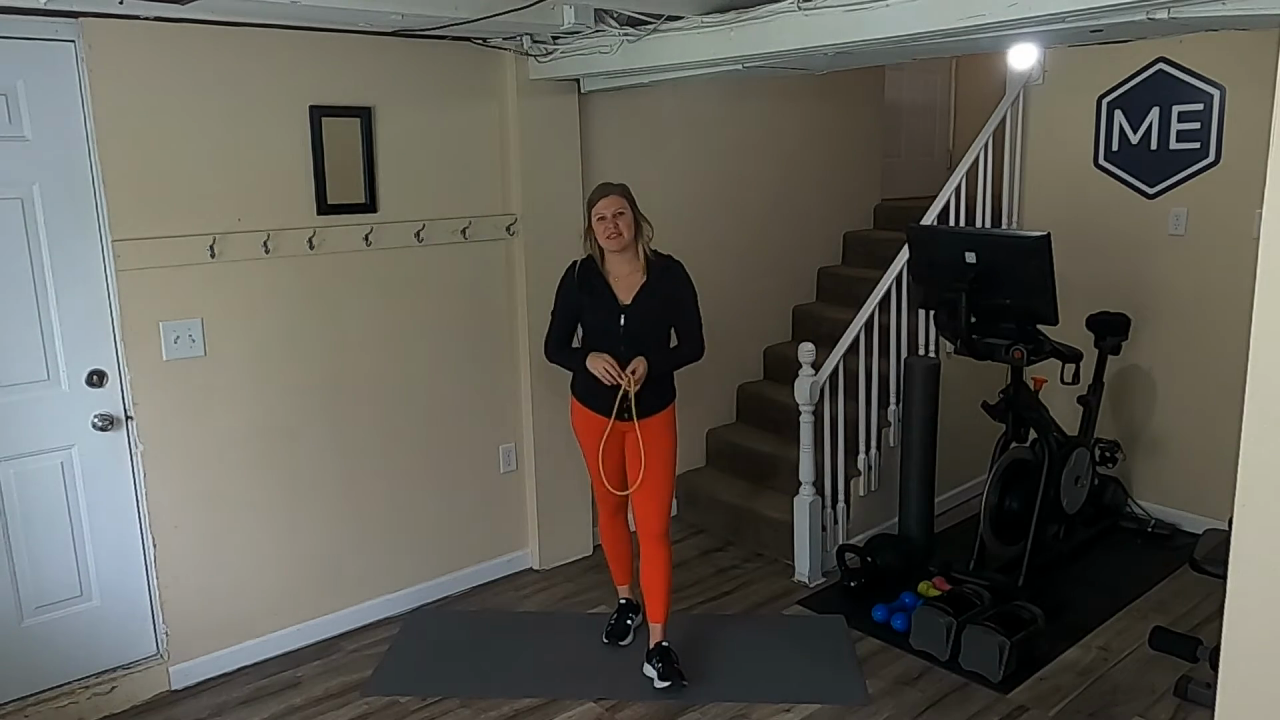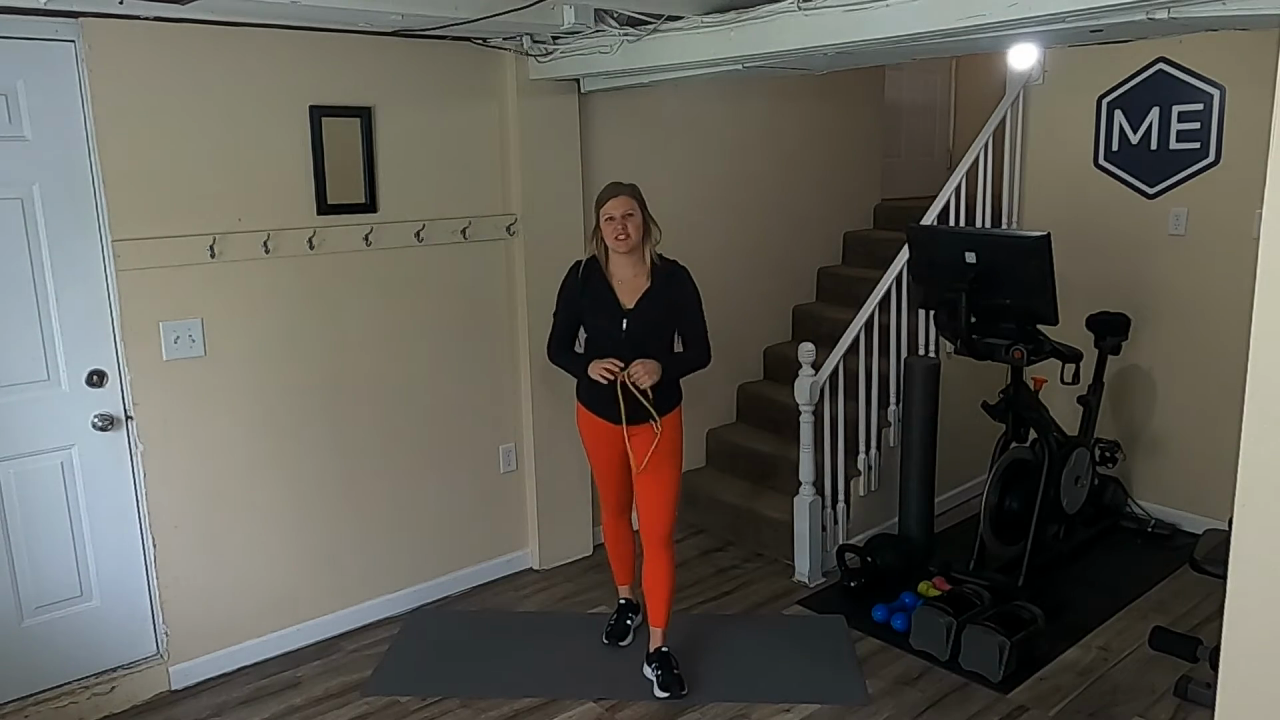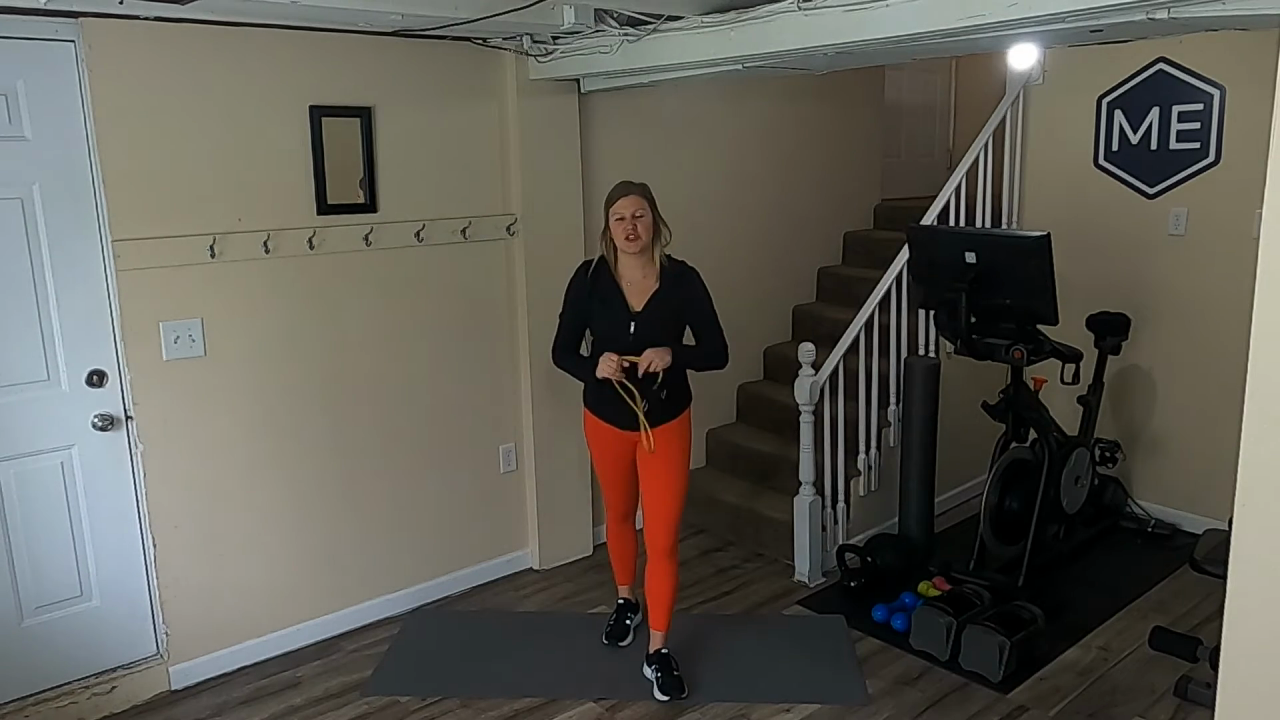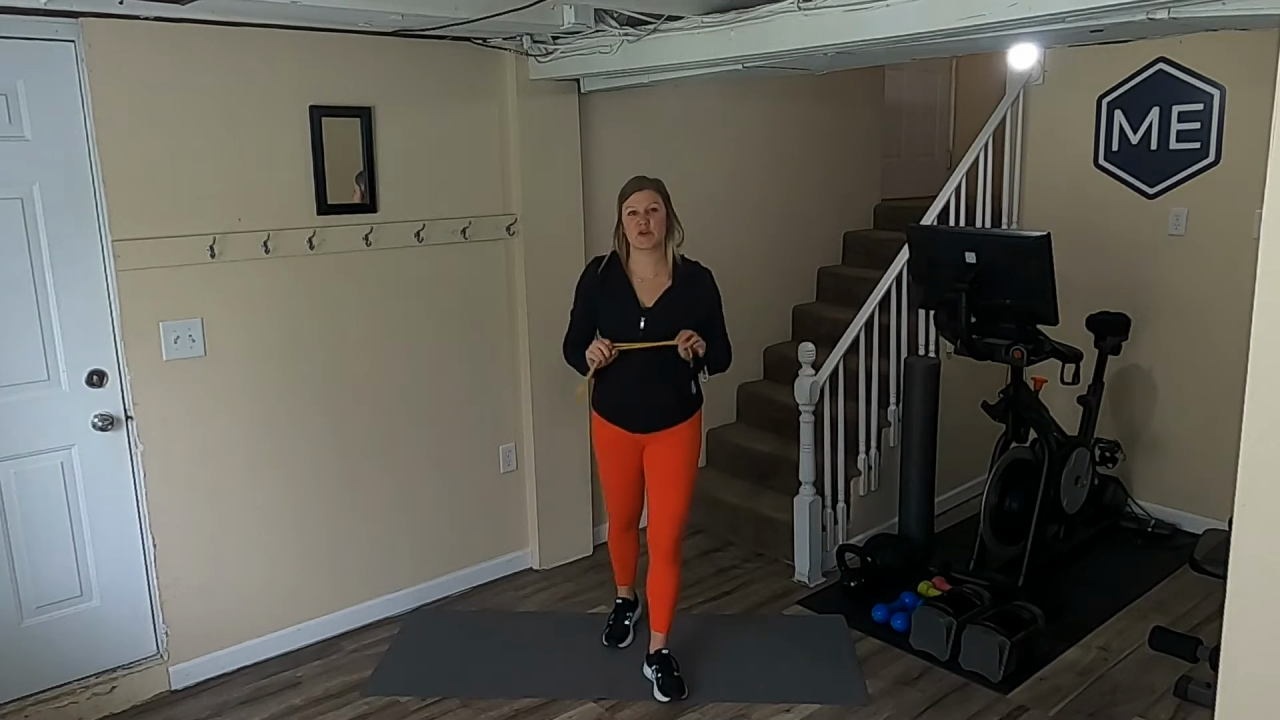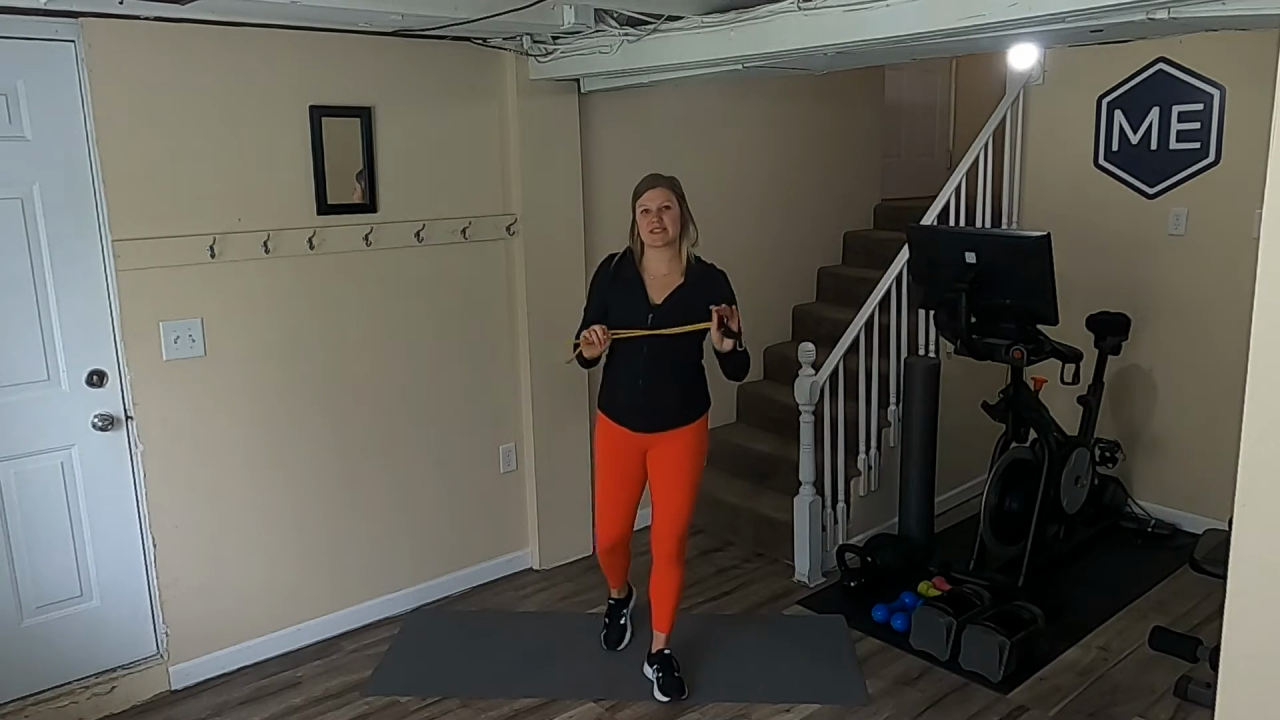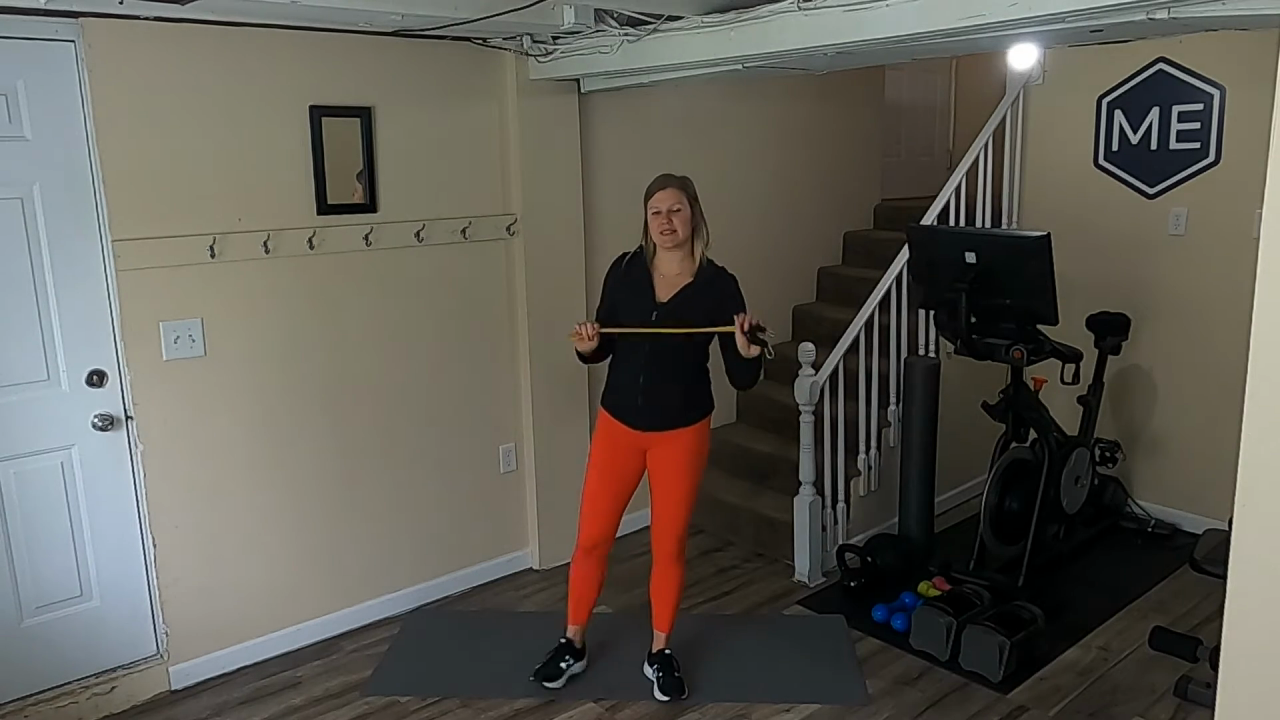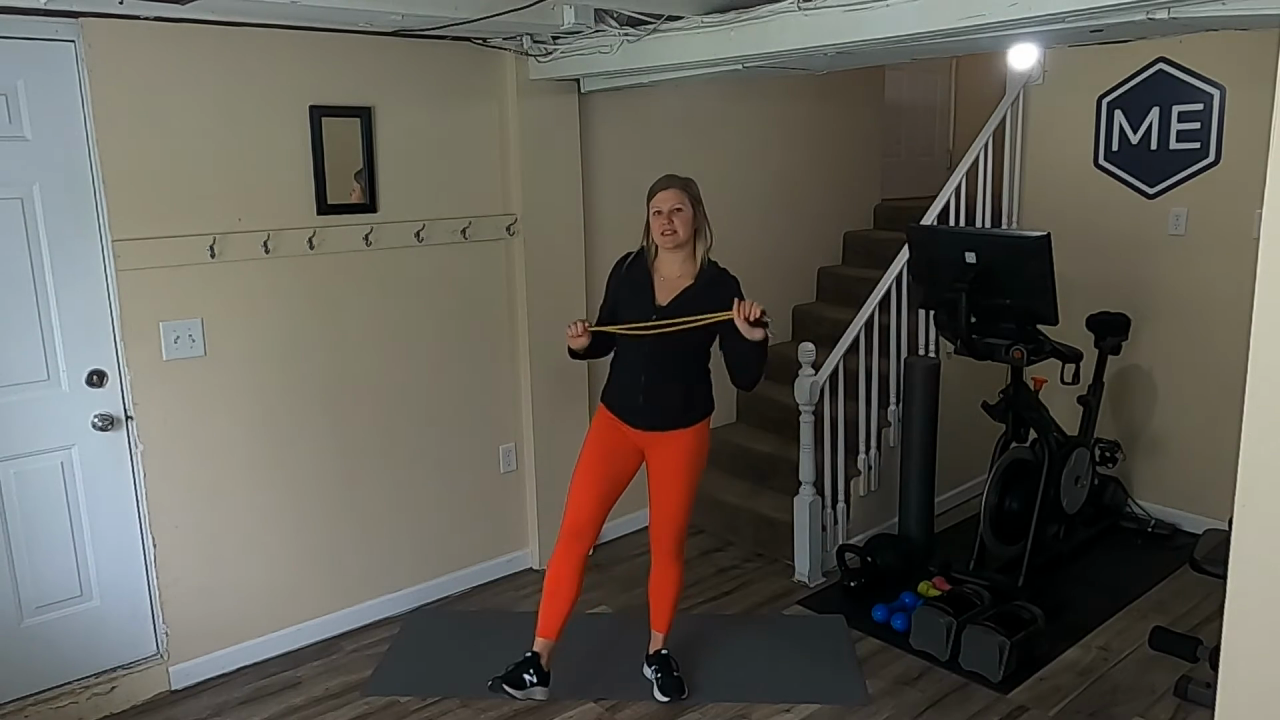
dt=0.2s
person 1, frame 1
left shoulder: (669, 274)
right shoulder: (578, 277)
left elbow: (693, 345)
right elbow: (554, 346)
left wrist: (651, 363)
right wrist: (585, 360)
left hip: (652, 414)
right hip: (593, 410)
left knee: (654, 527)
right knee: (611, 509)
left ankle: (658, 646)
right ankle: (626, 601)
person 1, frame 2
left shoulder: (674, 279)
right shoulder: (581, 278)
left elbow: (699, 353)
right elbow: (557, 347)
left wrist: (661, 365)
right wrist: (587, 366)
left hip: (658, 418)
right hip: (598, 415)
left knee: (657, 533)
right knee: (615, 513)
left ankle: (658, 650)
right ankle: (626, 601)
person 1, frame 3
left shoulder: (683, 280)
right shoulder: (588, 279)
left elbow: (718, 353)
right elbow: (561, 351)
left wrist: (675, 355)
right wrist: (593, 367)
left hip: (666, 422)
right hip: (607, 420)
left knee: (662, 539)
right knee: (619, 518)
left ankle: (658, 652)
right ankle: (626, 601)
person 1, frame 4
left shoulder: (696, 280)
right shoulder: (599, 275)
left elbow: (720, 359)
right elbow: (571, 348)
left wrist: (697, 354)
right wrist: (591, 356)
left hip: (675, 427)
right hip: (613, 423)
left knee: (666, 542)
right knee: (621, 523)
left ankle: (659, 652)
right ankle: (626, 599)
person 1, frame 5
left shoulder: (709, 281)
right shoulder: (612, 272)
left elbow: (737, 372)
right elbow: (589, 349)
left wrist: (727, 344)
right wrist: (588, 350)
left hip: (681, 430)
right hip: (617, 424)
left knee: (669, 545)
right knee: (610, 534)
left ankle: (660, 652)
right ankle: (621, 596)
person 1, frame 6
left shoulder: (718, 285)
right shoulder: (624, 270)
left elbow: (741, 379)
right elbow: (606, 345)
left wrist: (747, 352)
right wrist: (586, 347)
left hip: (682, 431)
right hip: (617, 423)
left knee: (669, 545)
right knee: (591, 537)
left ankle: (659, 652)
right ankle: (571, 643)
person 1, frame 7
left shoulder: (719, 286)
right shoulder: (627, 270)
left elbow: (746, 380)
left wrist: (752, 338)
right wrist: (581, 344)
left hip: (682, 431)
right hip: (616, 419)
left knee: (668, 543)
right knee: (576, 529)
left ankle: (658, 652)
right ankle: (538, 661)
